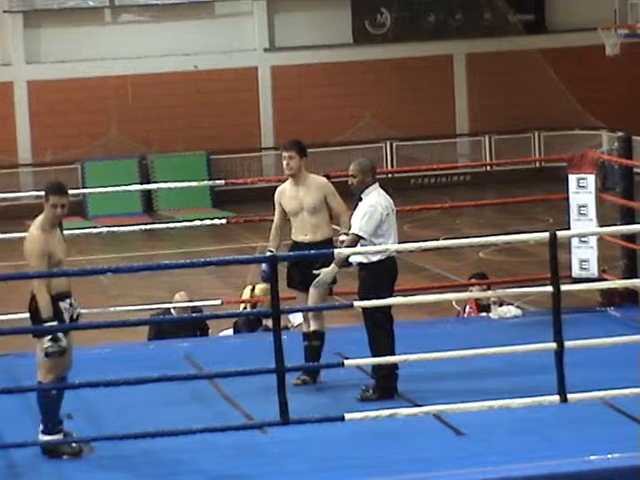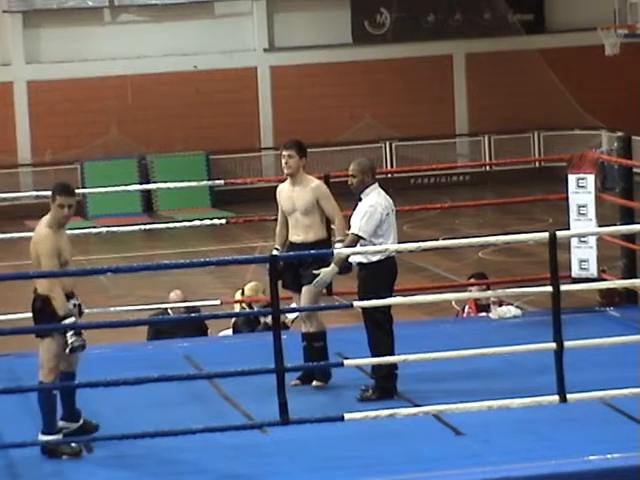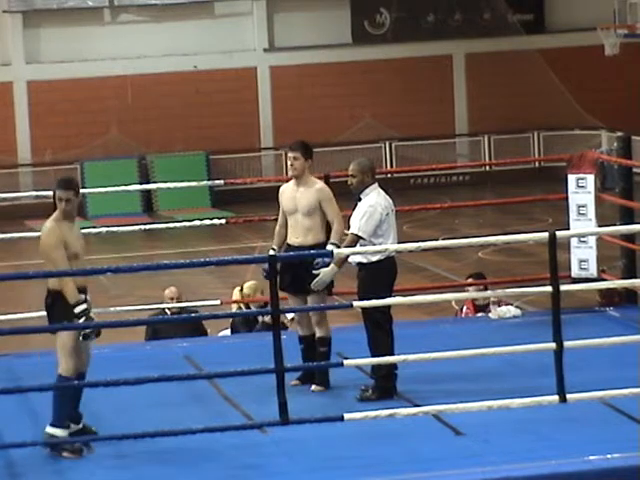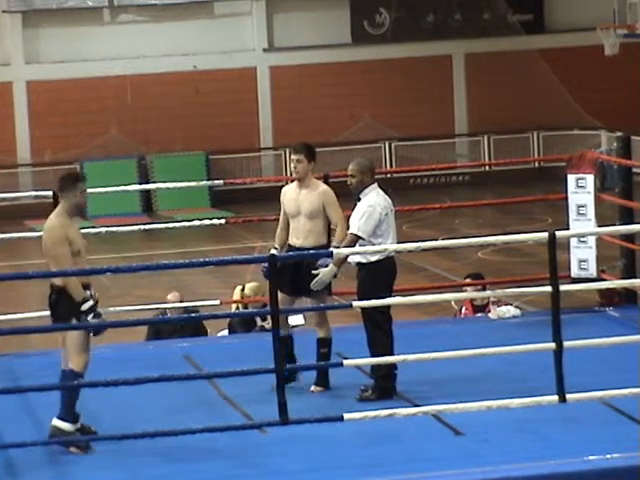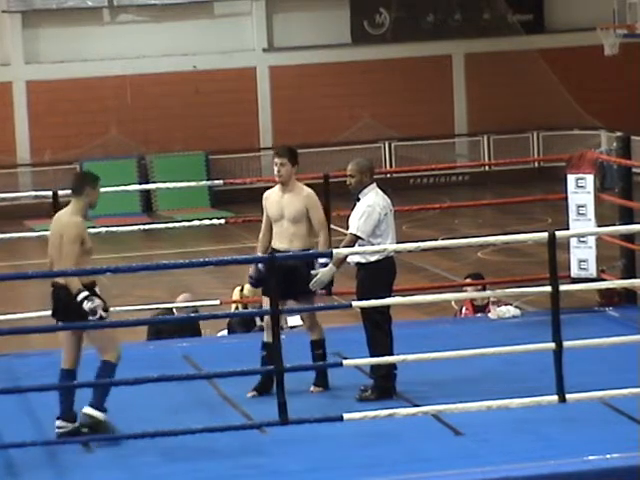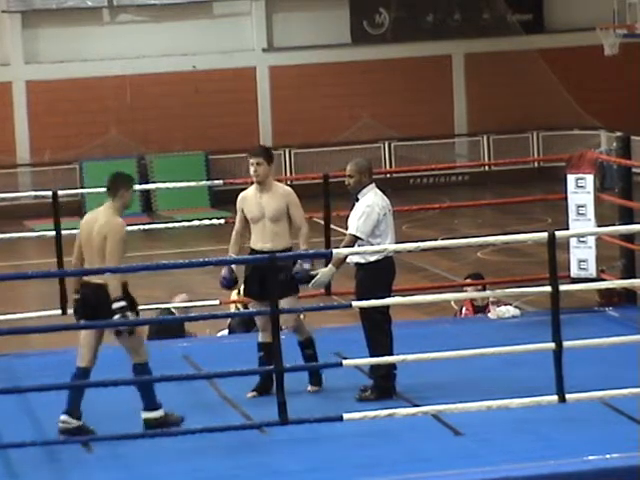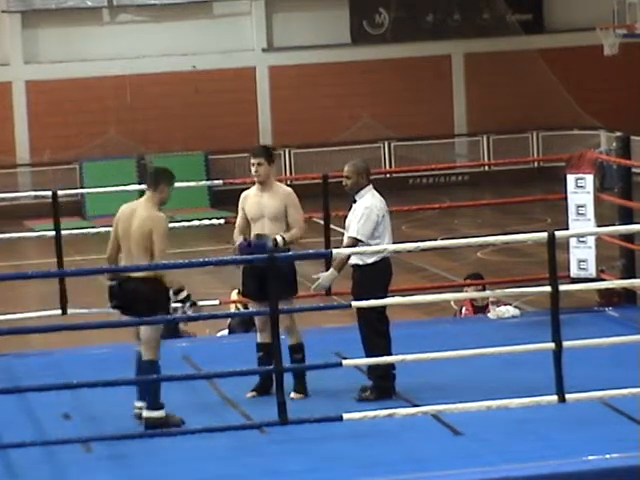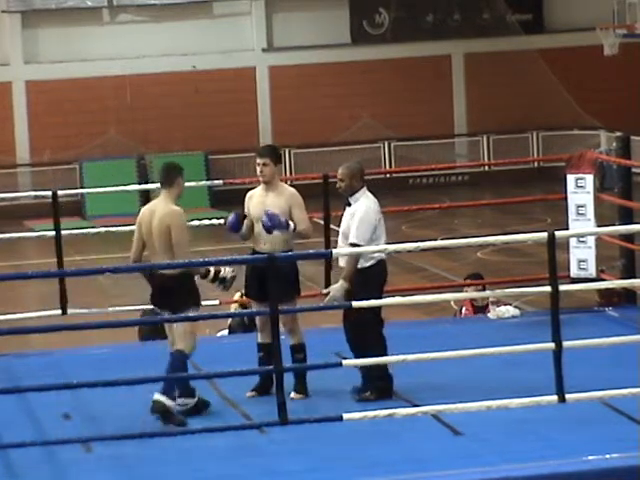
dt=0.4s
person 1, frame 1
left shoulder: (55, 227)
right shoulder: (38, 237)
right elbow: (40, 287)
left wrist: (70, 302)
right wrist: (49, 328)
left hip: (61, 302)
right hip: (47, 306)
left knee: (64, 367)
right knee: (49, 373)
left ankle: (52, 424)
right ankle: (49, 437)
person 1, frame 2
left shoulder: (57, 227)
right shoulder: (46, 236)
right elbow: (53, 286)
left wrist: (74, 301)
right wrist: (69, 324)
left hip: (63, 301)
right hip: (49, 306)
left knee: (70, 362)
right knee: (50, 371)
left ankle: (71, 421)
right ankle: (49, 437)
person 1, frame 3
left shoulder: (73, 223)
right shoulder: (53, 230)
right elbow: (63, 276)
right wrist: (81, 310)
left hip: (76, 297)
right hip: (62, 301)
left knee: (82, 363)
right knee: (67, 366)
left ankle: (72, 422)
right ankle: (56, 431)
person 1, frame 4
left shoulder: (70, 219)
right shoulder: (56, 227)
right elbow: (67, 274)
left wrist: (90, 297)
right wrist: (89, 307)
left hip: (75, 295)
right hip: (67, 298)
left knee: (71, 362)
right knee: (78, 361)
left ankle: (69, 420)
right ankle: (62, 424)
person 1, frame 5
left shoulder: (60, 217)
right shoulder: (75, 223)
right elbow: (67, 271)
right wrist: (85, 298)
left hip: (62, 294)
right hip: (77, 294)
left knee: (69, 361)
right knee: (111, 353)
left ankle: (66, 421)
right ankle: (94, 412)
person 1, frame 6
left shoulder: (88, 218)
right shoulder: (116, 224)
left elbow: (77, 263)
right elbow: (112, 272)
left wrist: (78, 294)
right wrist: (120, 309)
left hip: (89, 292)
right hip: (109, 294)
left knee: (85, 360)
right knee: (138, 356)
left ankle: (70, 418)
right ankle: (153, 413)
person 1, frame 7
left shoulder: (124, 210)
right shoulder: (157, 219)
left elbow: (111, 255)
left wrist: (114, 283)
right wrist: (183, 297)
left hip: (126, 284)
right hip: (148, 287)
left knee: (143, 346)
right knee: (152, 352)
left ankle: (142, 403)
right ankle: (154, 412)
person 1, frame 8
left shoulder: (144, 211)
right shoulder: (175, 213)
left elbow: (134, 258)
right elbow: (184, 261)
right wrist: (216, 274)
left hip: (159, 281)
right hip: (178, 282)
left knee: (176, 343)
right knee: (185, 345)
left ankle: (187, 398)
right ankle: (164, 398)
person 2, frame 1
left shoulder: (321, 185)
right shoulder: (281, 192)
left elbow: (343, 214)
right elbow: (277, 227)
right wrist: (270, 255)
left hip: (322, 249)
right hip: (298, 251)
left knee: (315, 312)
right knee: (305, 313)
left ankle: (312, 369)
right ankle: (308, 368)
person 2, frame 2
left shoulder: (316, 187)
right shoulder: (281, 190)
left elbow: (337, 219)
left wrist: (339, 248)
right wrist: (276, 253)
left hip: (316, 250)
right hip: (293, 251)
left knee: (308, 311)
right knee: (303, 314)
left ankle: (323, 370)
right ankle: (309, 370)
person 2, frame 3
left shoulder: (320, 190)
right shoulder: (284, 191)
left elbow: (337, 223)
left wrist: (330, 251)
right wrist: (273, 252)
left hip: (314, 253)
right hip: (292, 254)
left knee: (318, 318)
right knee: (300, 319)
left ankle: (322, 376)
right ankle: (309, 370)
person 2, frame 4
left shoulder: (324, 192)
right shoulder: (286, 192)
left elbow: (340, 226)
right wrist: (274, 252)
left hip: (315, 256)
right hip: (292, 255)
left knee: (319, 319)
right knee: (278, 313)
left ankle: (322, 376)
right ankle: (289, 367)
person 2, frame 5
left shoulder: (307, 196)
right shoulder: (268, 196)
left elbow: (322, 232)
left wrist: (322, 262)
right wrist: (258, 260)
left hip: (300, 260)
right hip: (275, 260)
left knee: (310, 321)
right knee: (270, 323)
left ankle: (321, 377)
right ankle: (266, 380)
person 2, frame 6
left shoulder: (286, 194)
right shoulder: (244, 198)
left elbow: (302, 227)
right elbow: (238, 232)
left wrist: (304, 257)
right wrist: (231, 262)
left hip: (283, 259)
right hip: (257, 260)
left knee: (292, 321)
right knee: (262, 324)
left ankle: (315, 372)
right ankle: (266, 380)
person 2, frame 7
left shoulder: (286, 194)
right shoulder: (245, 197)
left elbow: (299, 229)
right elbow: (239, 230)
left wrist: (277, 241)
right wrist: (241, 244)
left hip: (280, 262)
right hip: (255, 262)
left knee: (287, 323)
right knee: (261, 324)
left ankle: (300, 382)
right ankle: (265, 381)
person 2, frame 8
left shoulder: (290, 195)
right shoulder: (251, 196)
left elbow: (306, 230)
right elbow: (246, 233)
left wrist: (285, 225)
right wrist: (238, 226)
left hip: (282, 262)
right hip: (257, 262)
left knee: (290, 323)
right knee: (263, 324)
left ankle: (300, 382)
right ankle: (265, 381)
person 3, frame 1
left shoulder: (372, 204)
right shoulder: (379, 198)
left elbow: (354, 240)
left wrist: (333, 268)
left hip: (375, 269)
right hip: (379, 266)
left knee: (378, 327)
right knee: (380, 325)
left ankle: (384, 385)
right ankle: (385, 379)
person 3, frame 2
left shoulder: (372, 204)
right shoulder: (378, 198)
left elbow: (353, 240)
left wrist: (333, 268)
left hip: (375, 268)
right hip: (379, 266)
left knee: (377, 327)
right knee: (380, 325)
left ankle: (384, 385)
right ankle: (384, 379)
person 3, frame 3
left shoulder: (372, 204)
right shoulder: (378, 198)
left elbow: (353, 240)
left wrist: (333, 269)
left hip: (374, 269)
right hip: (379, 266)
left knee: (377, 326)
right knee: (380, 325)
left ankle: (384, 385)
right ankle: (384, 379)
person 3, frame 4
left shoulder: (371, 204)
right shoulder: (377, 198)
left elbow: (352, 240)
left wrist: (332, 268)
left hip: (374, 268)
right hip: (378, 266)
left knee: (377, 327)
right knee: (379, 325)
left ankle: (383, 385)
right ankle: (384, 379)
person 3, frame 5
left shoulder: (370, 204)
right shoulder: (377, 198)
left elbow: (351, 240)
left wrist: (331, 269)
left hip: (373, 269)
right hip: (378, 266)
left knee: (376, 327)
right knee: (378, 325)
left ankle: (383, 385)
right ankle: (383, 379)
person 3, frame 6
left shoulder: (369, 204)
right shoulder: (375, 198)
left elbow: (350, 241)
left wrist: (330, 269)
left hip: (373, 268)
right hip: (377, 266)
left knee: (375, 327)
right knee: (378, 326)
left ankle: (383, 385)
right ankle: (383, 379)
person 3, frame 7
left shoulder: (368, 206)
right shoulder: (370, 200)
left elbow: (352, 244)
left wrist: (332, 273)
left hip: (370, 270)
right hip: (372, 268)
left knee: (372, 328)
right knee: (375, 327)
left ankle: (382, 386)
right ankle: (382, 379)
person 3, frame 8
left shoulder: (364, 209)
right shoulder: (358, 203)
left elbow: (356, 250)
left wrist: (342, 284)
right wrist: (346, 280)
left hip: (367, 273)
right hip: (362, 272)
left knee: (369, 330)
right knee: (354, 328)
left ankle: (380, 386)
right ankle: (372, 380)
